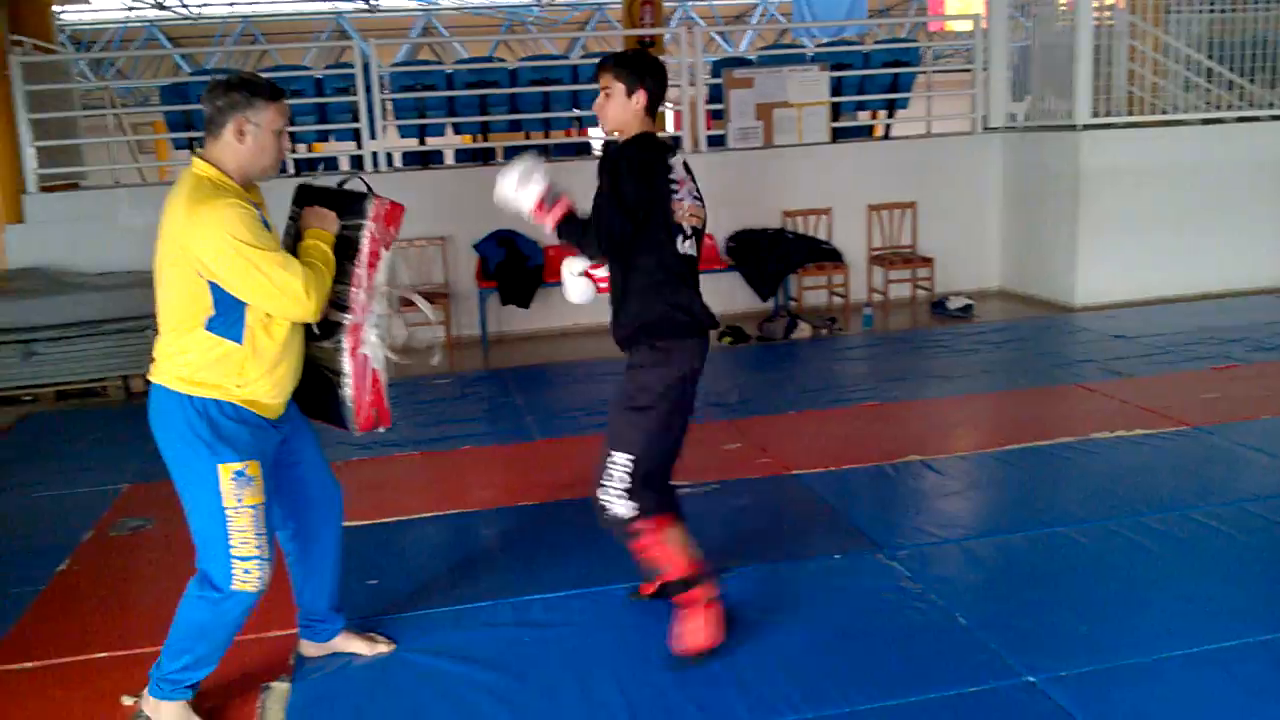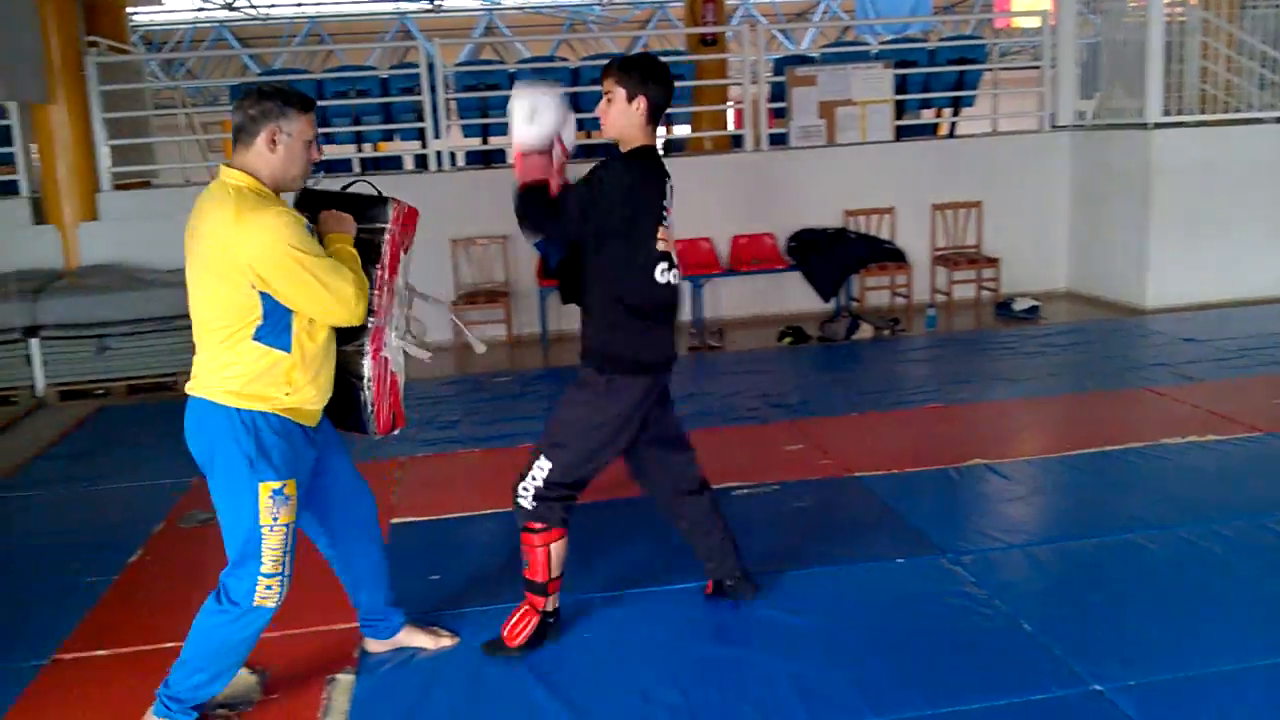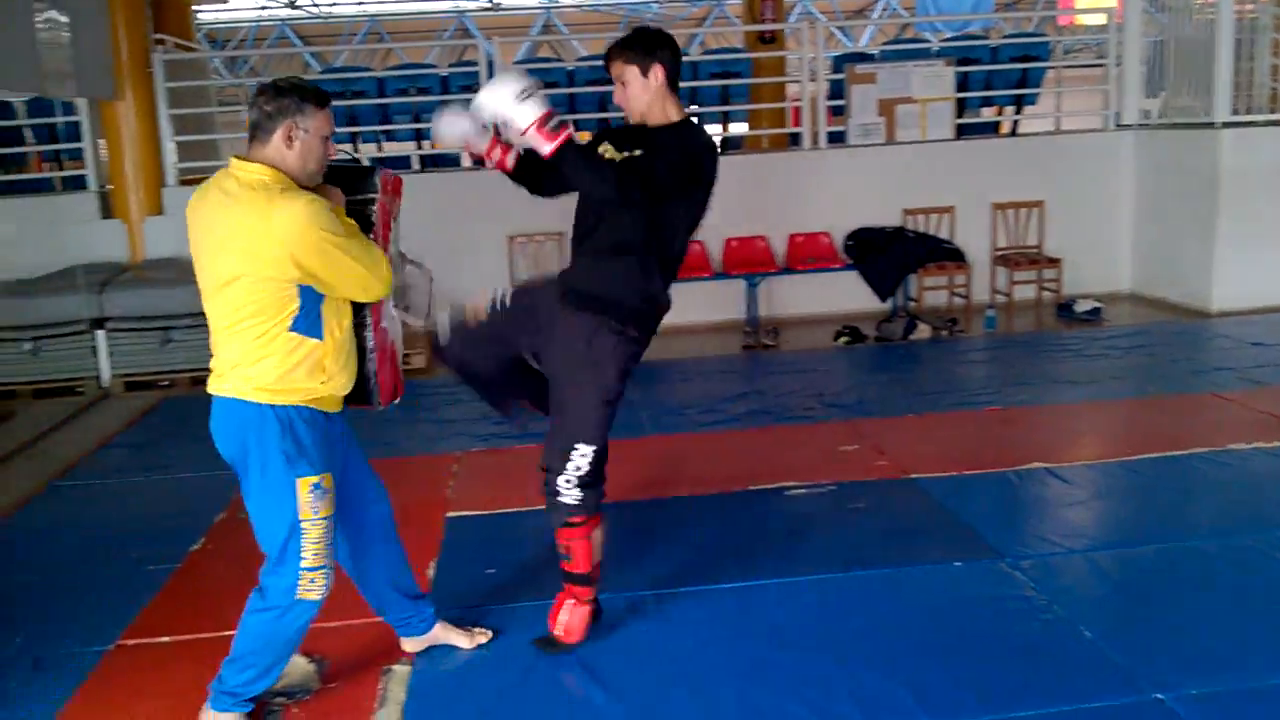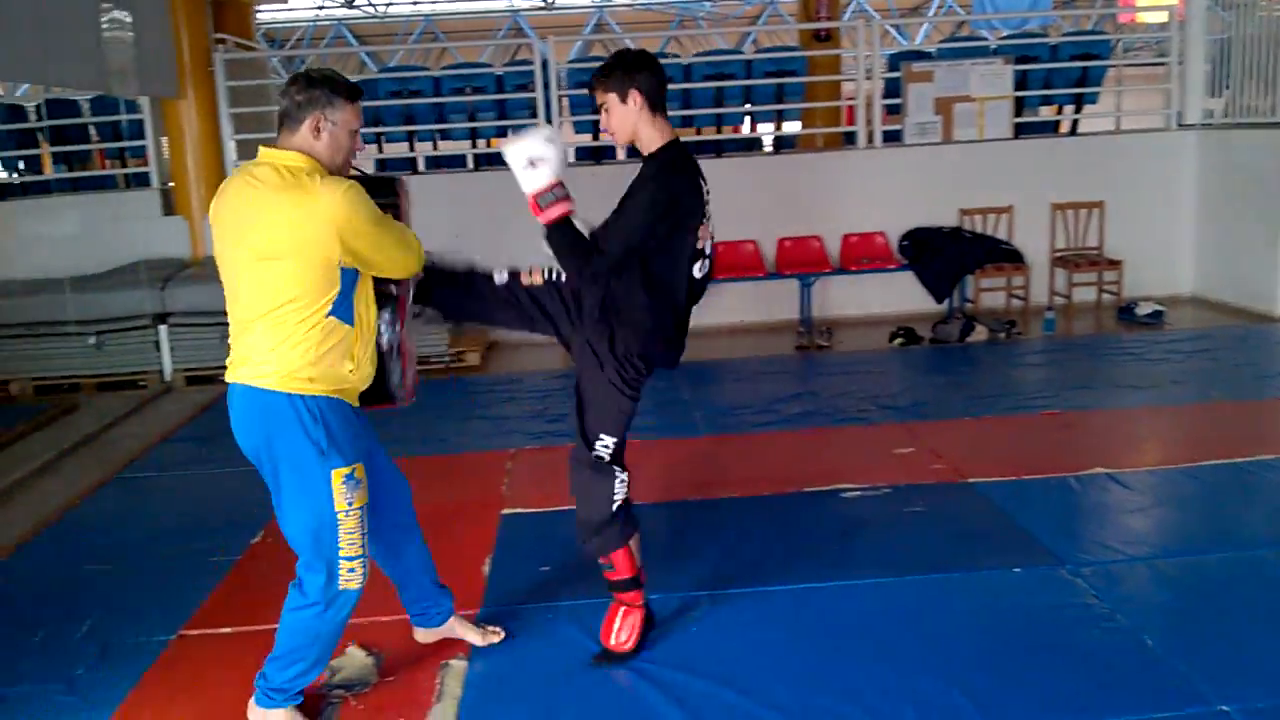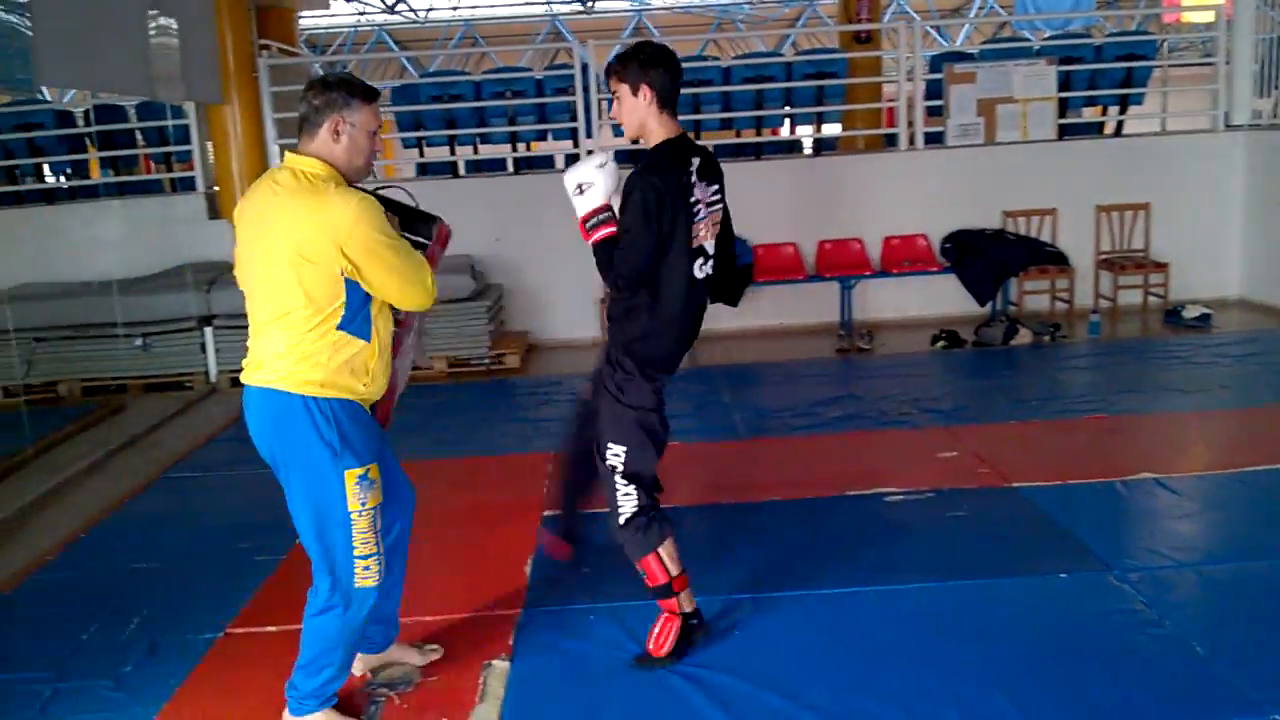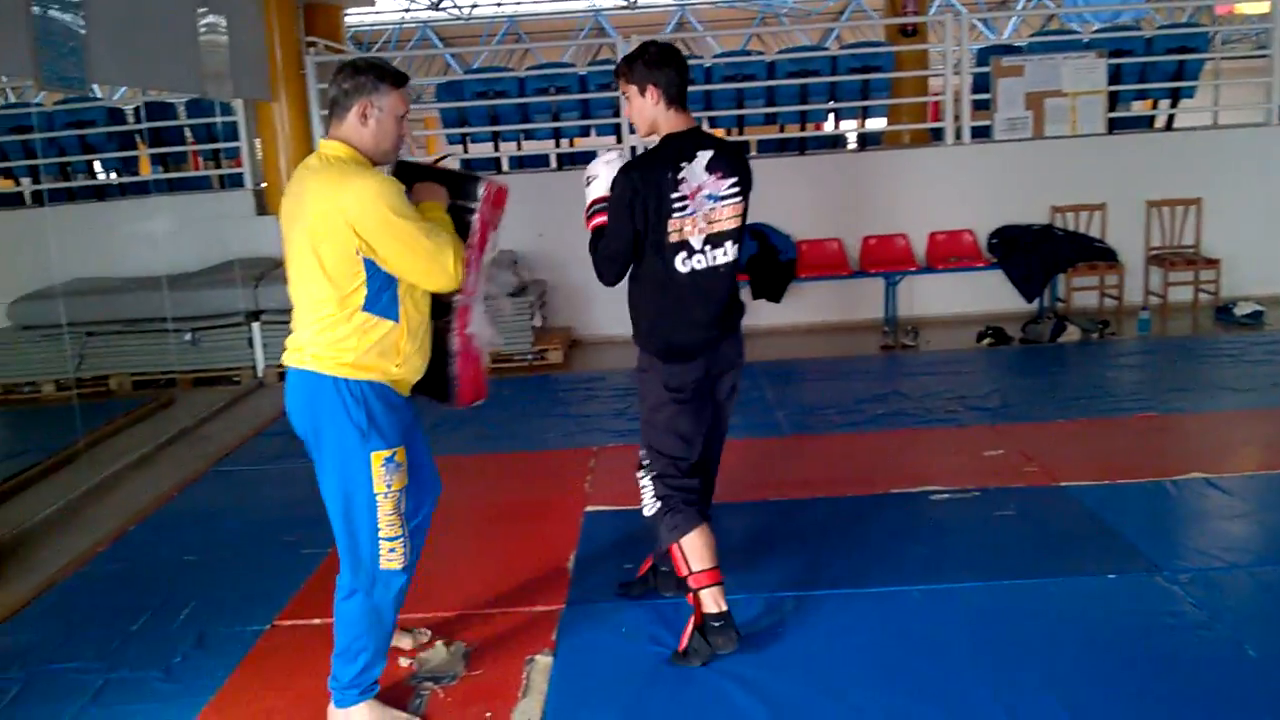
dt=0.2s
person 1, frame 1
left shoulder: (232, 196)
right shoulder: (213, 213)
right elbow: (302, 297)
left wrist: (310, 240)
right wrist: (320, 237)
left hip: (260, 403)
right hip: (205, 412)
left knee: (316, 509)
right knee: (238, 567)
left ankle: (320, 630)
person 1, frame 2
left shoulder: (227, 200)
right shoulder: (262, 223)
right elbow: (348, 303)
left wrist: (322, 240)
right wrist: (340, 239)
left hip: (286, 413)
right hip: (244, 425)
left knee: (352, 514)
right knee: (258, 585)
left ankle: (383, 627)
person 1, frame 3
left shoulder: (214, 196)
right shoulder: (295, 214)
right elbow: (374, 280)
right wrist: (336, 213)
left hip: (296, 407)
right hip: (275, 418)
left knee: (366, 516)
right knee: (299, 575)
left ankle: (416, 624)
person 1, frame 4
left shoulder: (232, 191)
right shoulder: (334, 200)
right elbow: (406, 260)
right wrist: (371, 212)
left hip: (265, 393)
right hip: (299, 409)
left knee: (388, 500)
right knee: (335, 567)
left ankle: (432, 614)
person 1, frame 5
left shoulder: (259, 196)
right shoulder: (347, 209)
right elbow: (418, 291)
right wrist: (391, 240)
left hip: (277, 395)
right hip: (313, 410)
left knee: (393, 505)
right knee: (350, 563)
left ankle: (375, 642)
person 1, frame 6
left shoulder: (311, 177)
right shoulder: (364, 187)
right elbow: (444, 270)
left wrist: (411, 214)
right wrist: (432, 209)
left hip: (348, 382)
right hip: (346, 392)
left knee: (415, 494)
right knee: (376, 545)
left ankle: (373, 626)
person 2, frame 1
left shoulder: (628, 159)
right shoulder: (671, 162)
left elbow: (609, 239)
left wrist: (541, 203)
right wrist: (598, 277)
left hip: (664, 346)
right hip: (675, 337)
left knee: (623, 492)
right knee: (649, 475)
left ankle: (700, 599)
right ankle: (678, 575)
person 2, frame 2
left shoulder: (620, 178)
right shoulder: (652, 175)
left elbow: (547, 234)
right elbow: (608, 248)
left wrist: (533, 157)
right wrist: (552, 169)
left hip: (617, 368)
right hip: (645, 358)
left knee: (542, 487)
right knee: (674, 475)
left ankle: (539, 611)
right ankle: (730, 576)
person 2, frame 3
left shoulder: (690, 151)
right shoulder: (624, 141)
left elbow: (607, 184)
right elbow: (549, 178)
left wrist: (538, 124)
right wrist: (491, 145)
left hip: (612, 323)
right hip: (566, 297)
left knee: (570, 470)
right knee: (463, 344)
left ankle: (580, 598)
person 2, frame 4
left shoulder: (667, 180)
right shoulder: (669, 170)
left elbow: (596, 256)
left wrist: (544, 189)
left hip: (622, 345)
right hip: (588, 305)
left knee: (598, 479)
right knee: (482, 293)
left ankle: (630, 604)
person 2, frame 5
left shoulder: (658, 181)
right shoulder: (699, 164)
left elbow: (623, 276)
right elbow: (726, 270)
left wrist: (594, 210)
left hip: (639, 353)
right hip: (651, 337)
left knee: (628, 486)
right knee: (588, 428)
left ankle: (681, 613)
right ankle: (569, 534)
person 2, frame 6
left shoulder: (639, 176)
right shoulder: (732, 160)
left elbow: (608, 267)
left wrist: (599, 200)
left hip: (671, 349)
right hip: (722, 341)
left knee: (667, 479)
right knee: (693, 462)
left ankle: (713, 617)
right ankle: (667, 562)
